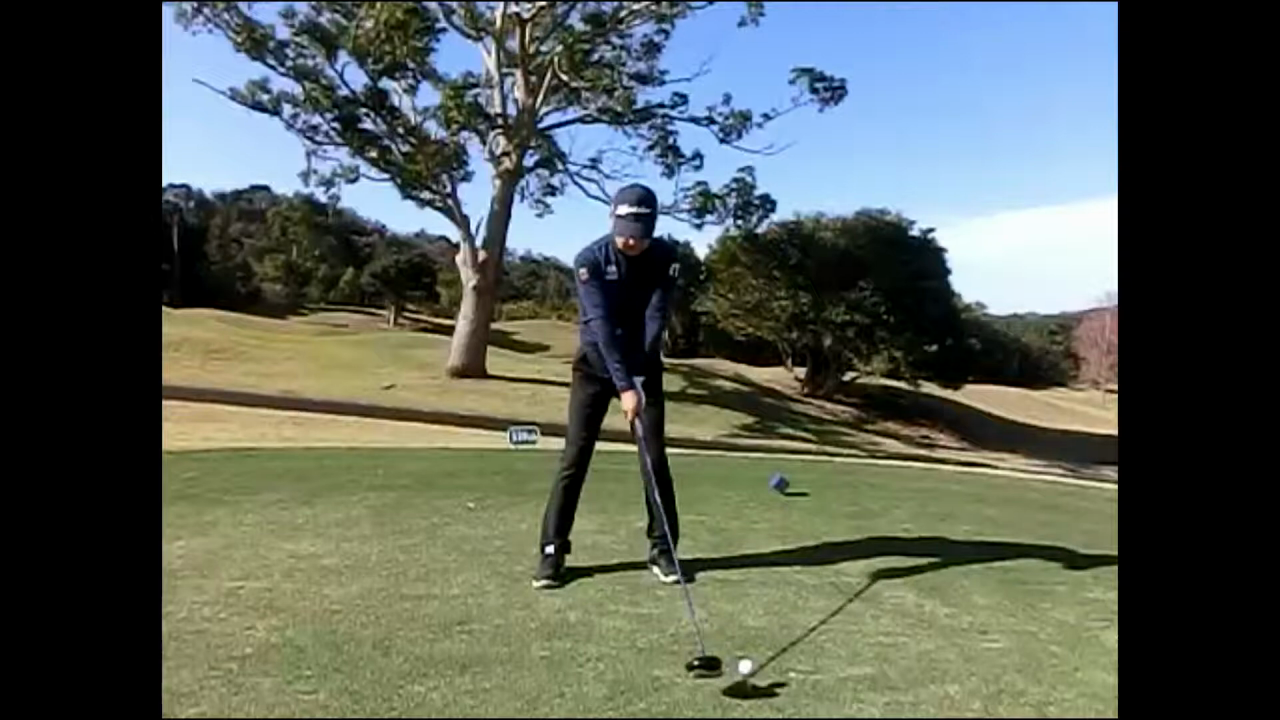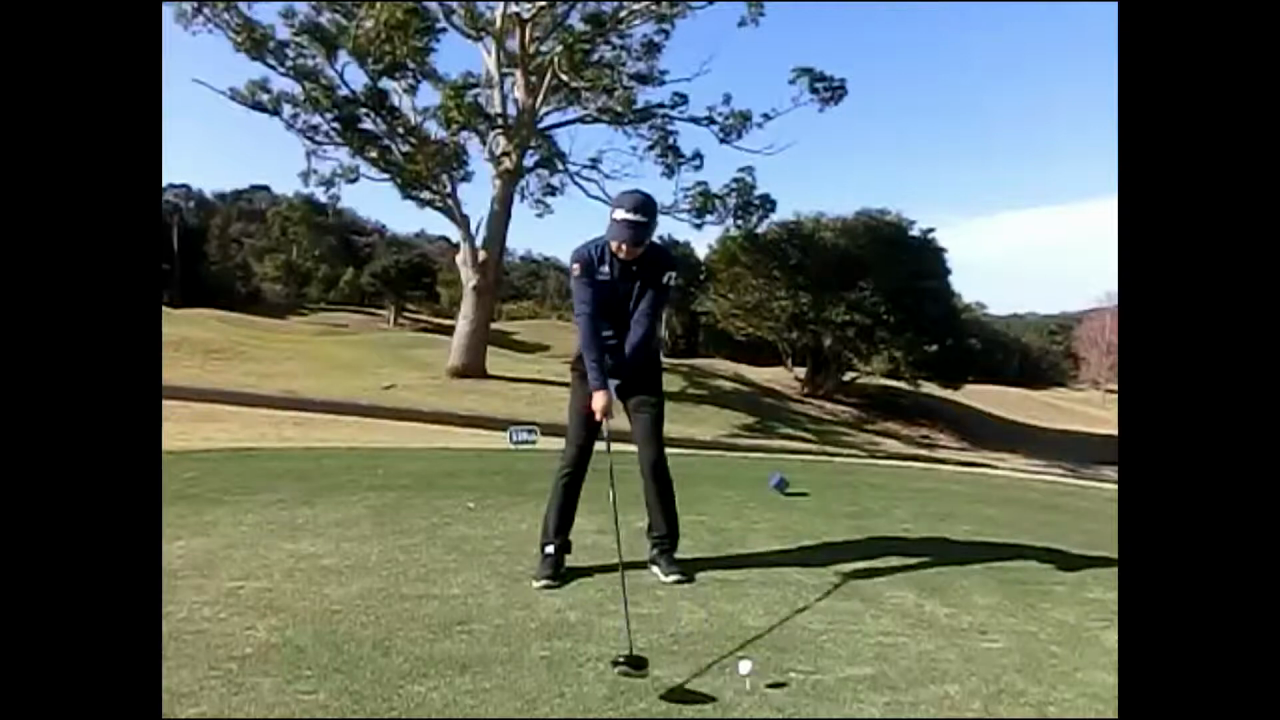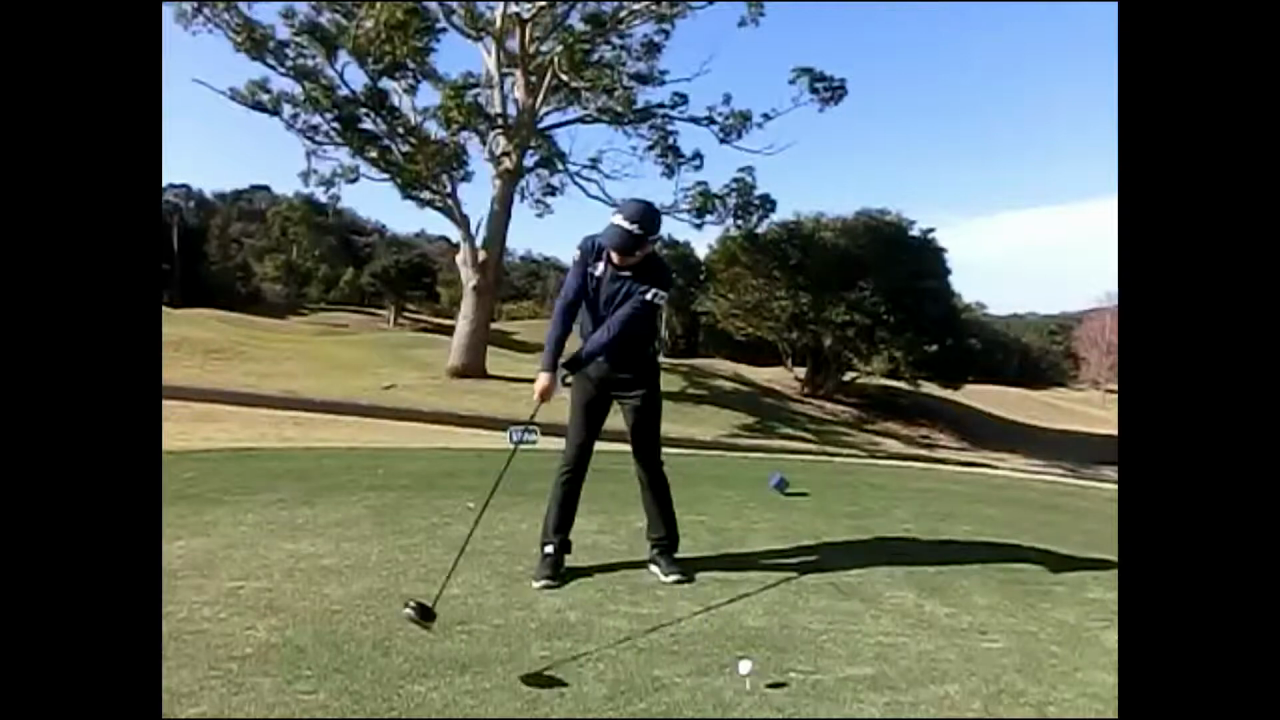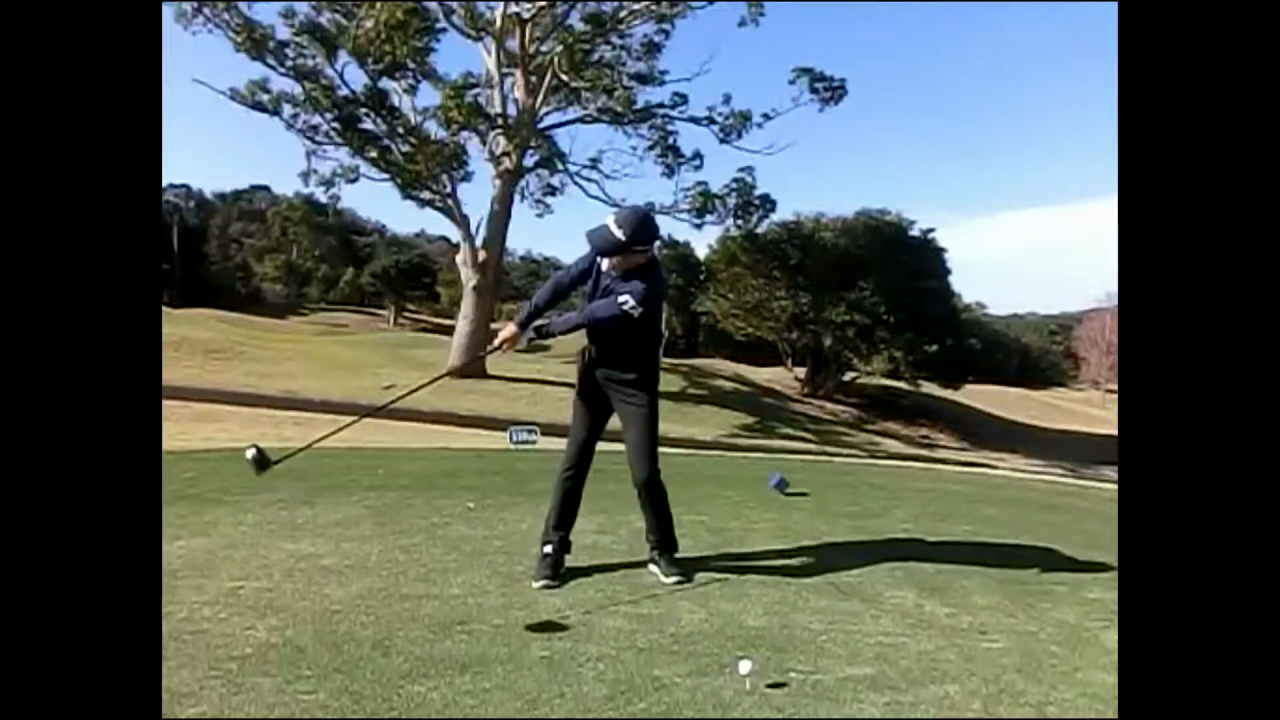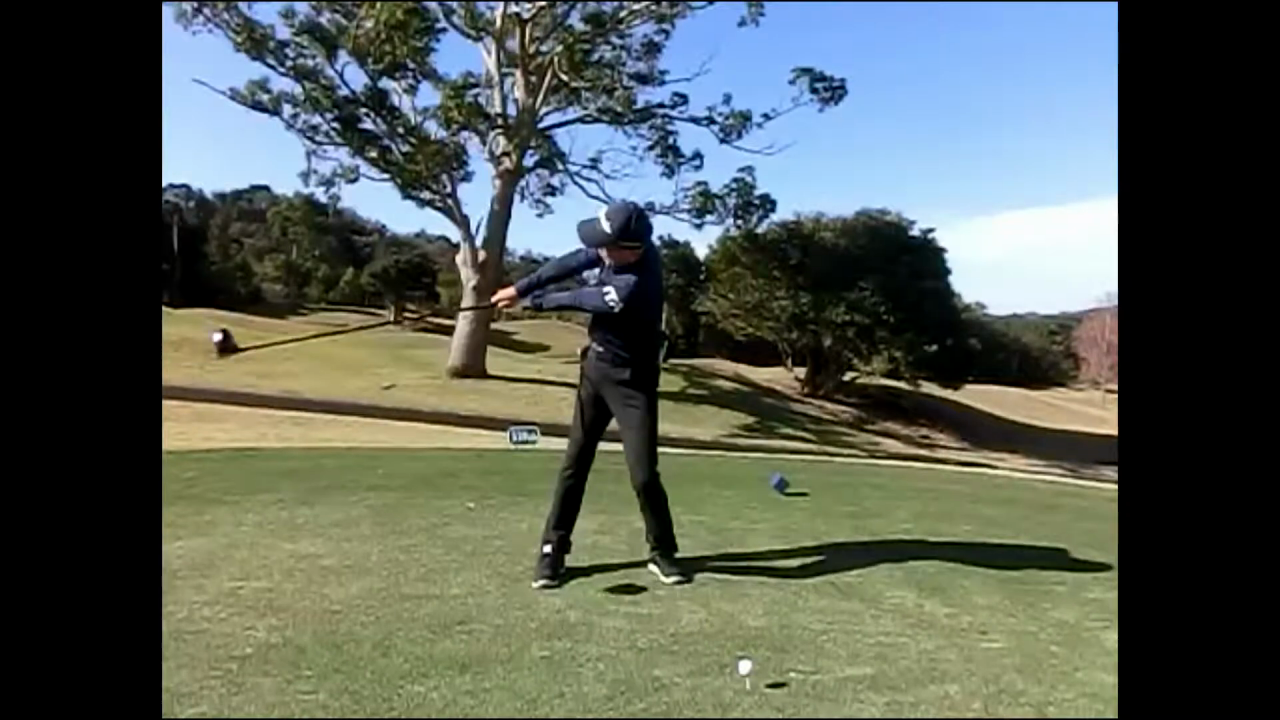
dt=0.3s
person 1, frame 1
left shoulder: (665, 258)
right shoulder: (589, 260)
left elbow: (655, 320)
right elbow: (602, 325)
left wrist: (637, 380)
right wrist: (622, 385)
left hip: (643, 366)
right hip: (594, 365)
left knee: (655, 459)
right knee: (574, 458)
left ankle: (662, 550)
right ankle: (553, 550)
person 1, frame 2
left shoulder: (662, 264)
right shoulder: (586, 258)
left elbow: (643, 325)
right elbow: (587, 322)
left wrist: (619, 382)
right wrist: (597, 384)
left hip: (640, 369)
right hip: (591, 366)
left knee: (653, 461)
right knee: (573, 459)
left ankle: (663, 549)
right ankle: (552, 550)
person 1, frame 3
left shoulder: (656, 278)
right shoulder: (592, 249)
left elbow: (615, 328)
right elbow: (566, 307)
left wrist: (565, 368)
right wrist: (549, 366)
left hip: (636, 373)
right hip: (591, 367)
left knee: (648, 465)
right knee: (572, 460)
left ankle: (662, 550)
right ankle: (552, 549)
person 1, frame 4
left shoulder: (645, 287)
right shoulder: (609, 250)
left elbow: (589, 317)
right elbow: (565, 280)
left wrist: (539, 330)
right wrist: (520, 321)
left hip: (633, 377)
right hip: (595, 365)
left knee: (644, 471)
right knee: (574, 461)
left ankle: (662, 550)
right ankle: (553, 549)
person 1, frame 5
left shoulder: (635, 287)
right shoulder: (626, 247)
left elbow: (576, 300)
right elbow: (574, 261)
left wrist: (533, 300)
right wrist: (521, 287)
left hip: (632, 378)
right hip: (596, 365)
left knee: (644, 474)
right knee: (575, 461)
left ankle: (662, 552)
right ankle: (553, 549)
